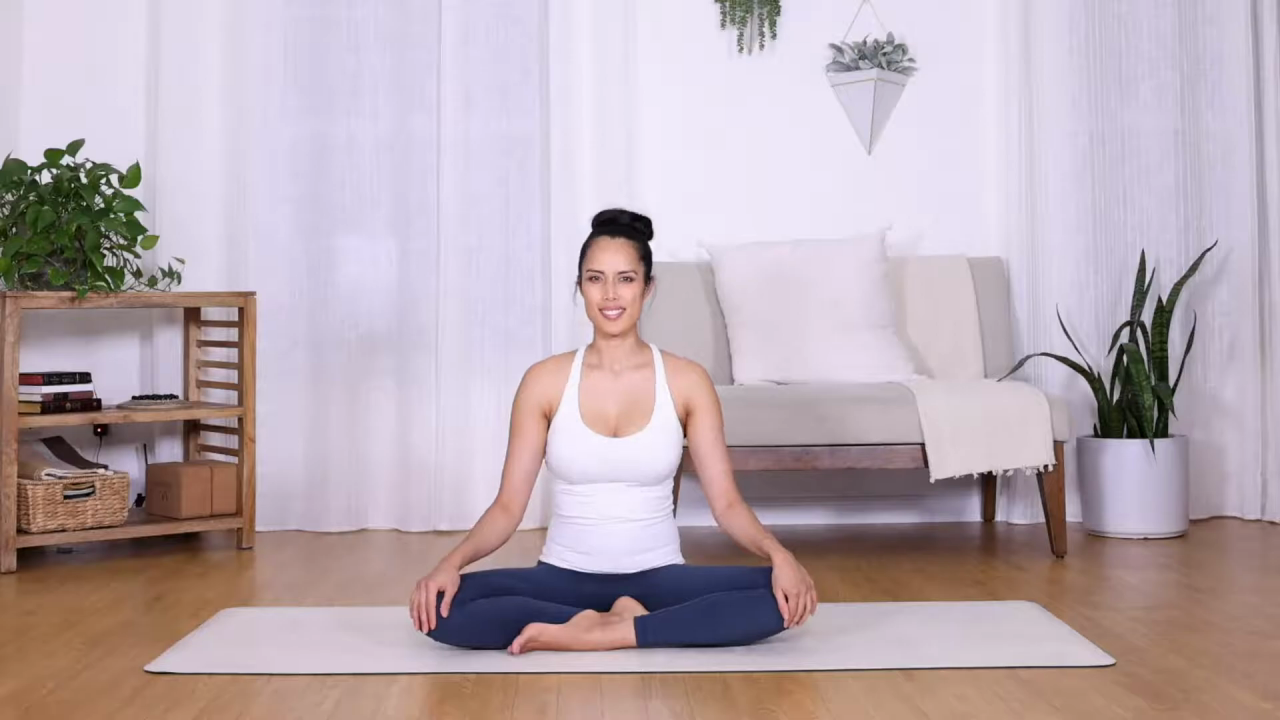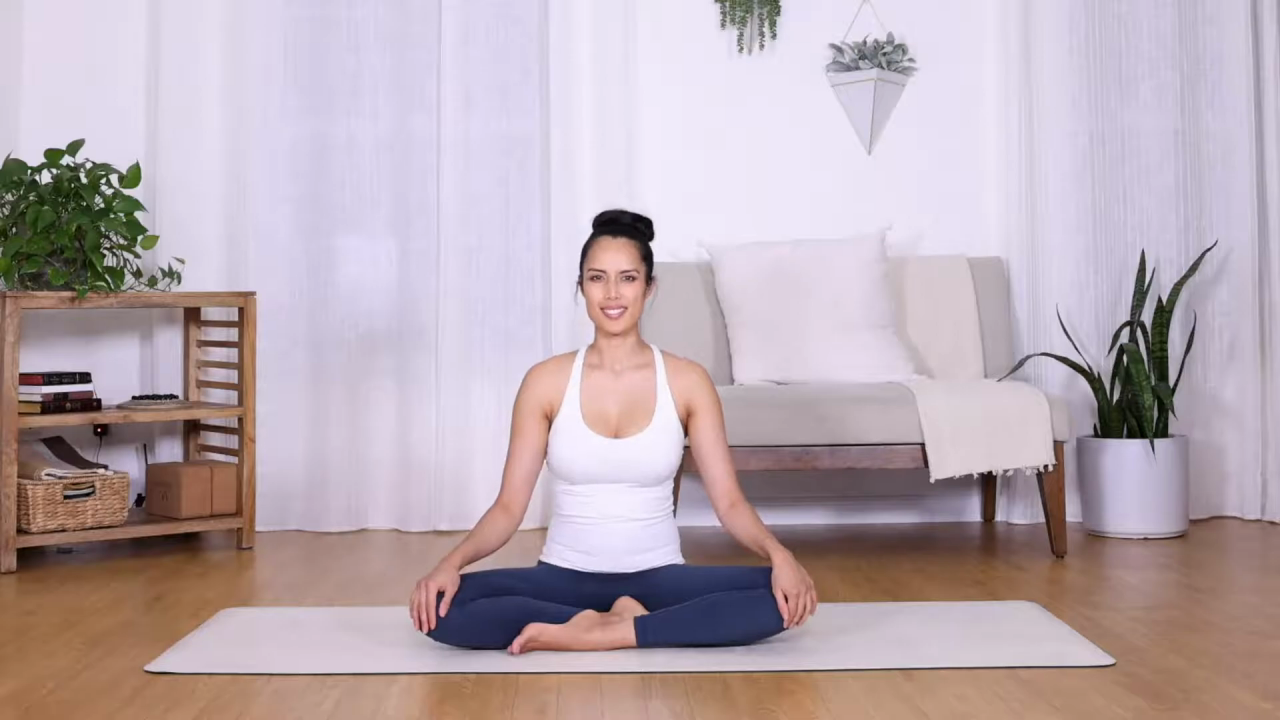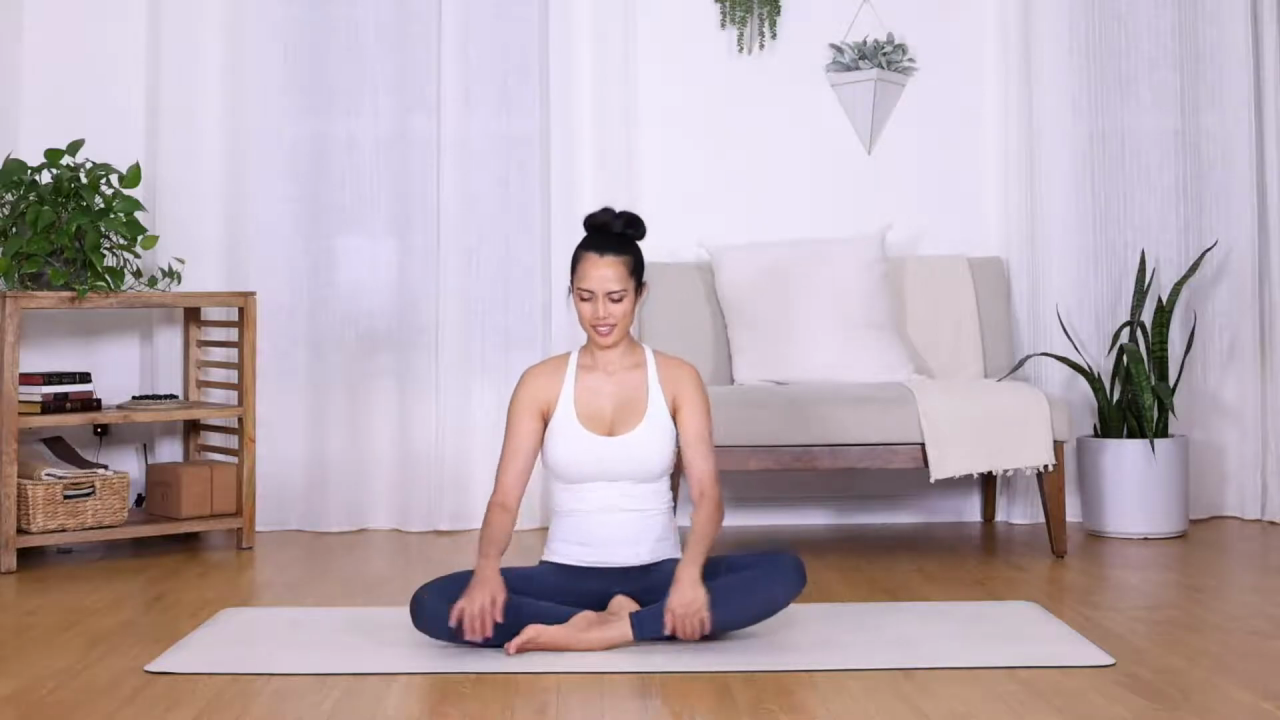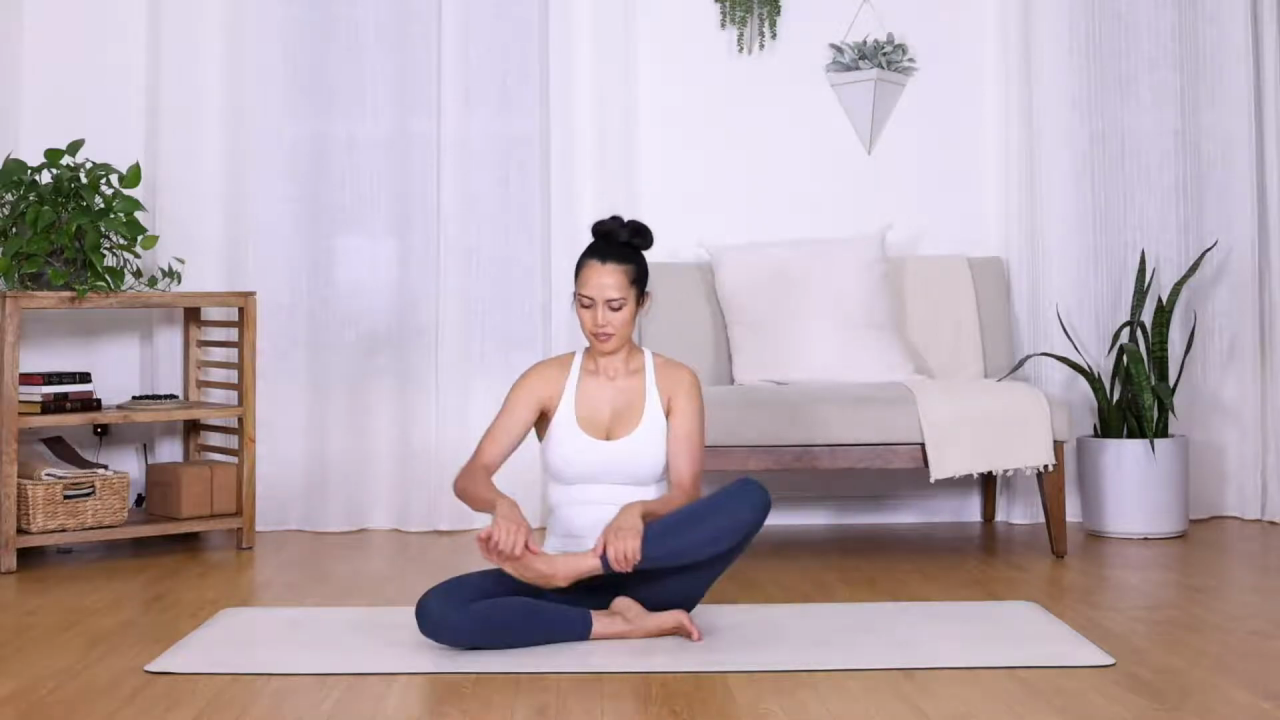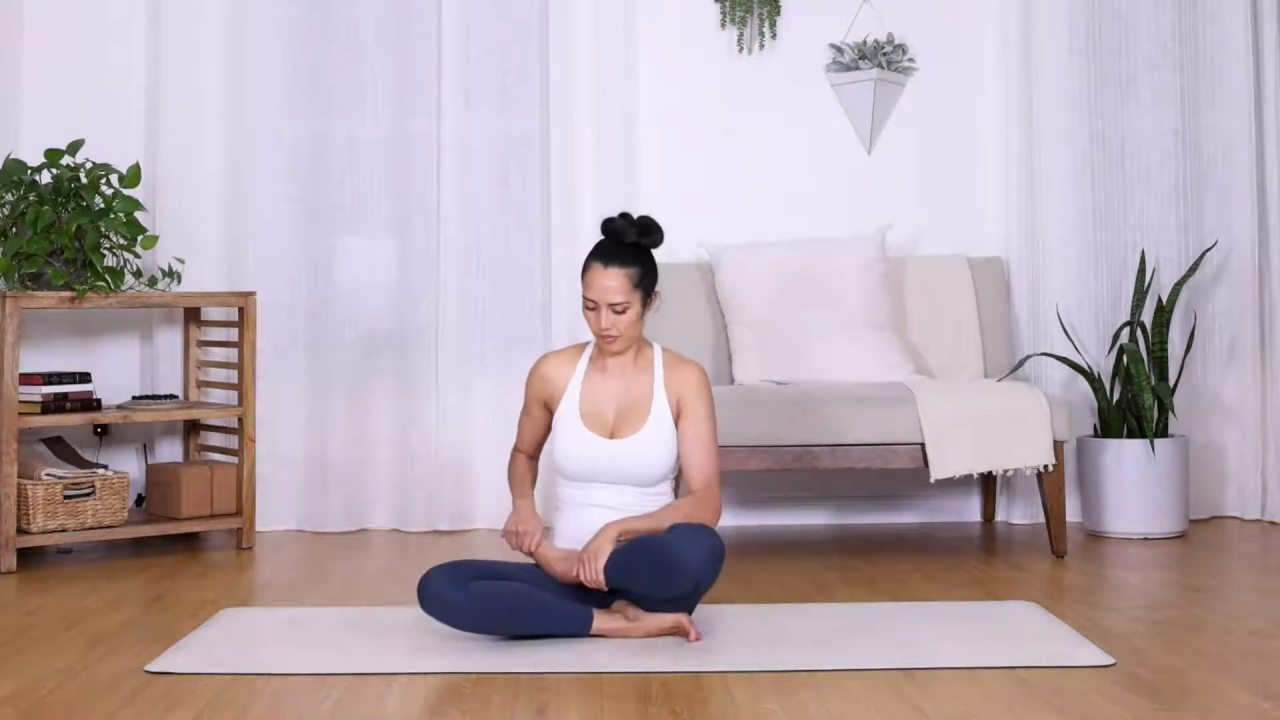
dt=0.7s
person 1, frame 1
left shoulder: (687, 380)
right shoulder: (545, 380)
left elbow: (726, 502)
right elbow: (507, 506)
left wrist: (779, 555)
right wrist: (450, 563)
left hip: (657, 577)
right hip: (565, 577)
left knee: (782, 595)
right knee: (442, 610)
left ankle: (599, 632)
right ankle: (634, 623)
person 1, frame 2
left shoulder: (688, 381)
right shoulder: (545, 381)
left elbow: (729, 502)
right elbow: (509, 506)
left wrist: (780, 555)
right wrist: (451, 563)
left hip: (657, 576)
right hip: (566, 577)
left knee: (782, 597)
right knee: (439, 608)
left ankle: (599, 632)
right ankle: (626, 623)
person 1, frame 3
left shoulder: (678, 379)
right shoulder: (541, 382)
left elbow: (706, 493)
right elbow: (504, 500)
left wrist: (690, 572)
right wrist: (486, 569)
left hip: (655, 573)
right hip: (567, 575)
left knee: (786, 573)
right knee: (434, 606)
left ankle: (600, 630)
right ankle: (650, 622)
person 1, frame 4
left shoulder: (675, 381)
right shoulder: (547, 380)
left elbow: (686, 496)
right elbow: (469, 478)
left wrist: (638, 513)
right wrist: (503, 506)
left hip: (652, 576)
right hip: (564, 577)
left knee: (749, 497)
right knee: (436, 612)
left ankle: (566, 566)
right ankle: (617, 623)
person 1, frame 5
left shoulder: (684, 379)
right shoulder: (553, 372)
left elbow: (705, 504)
right elbow: (523, 454)
left wrist: (617, 530)
right wrist: (523, 504)
left hip: (650, 578)
right hip: (566, 572)
left knee: (697, 548)
right knee: (438, 589)
left ankle: (567, 559)
right ankle: (616, 623)
